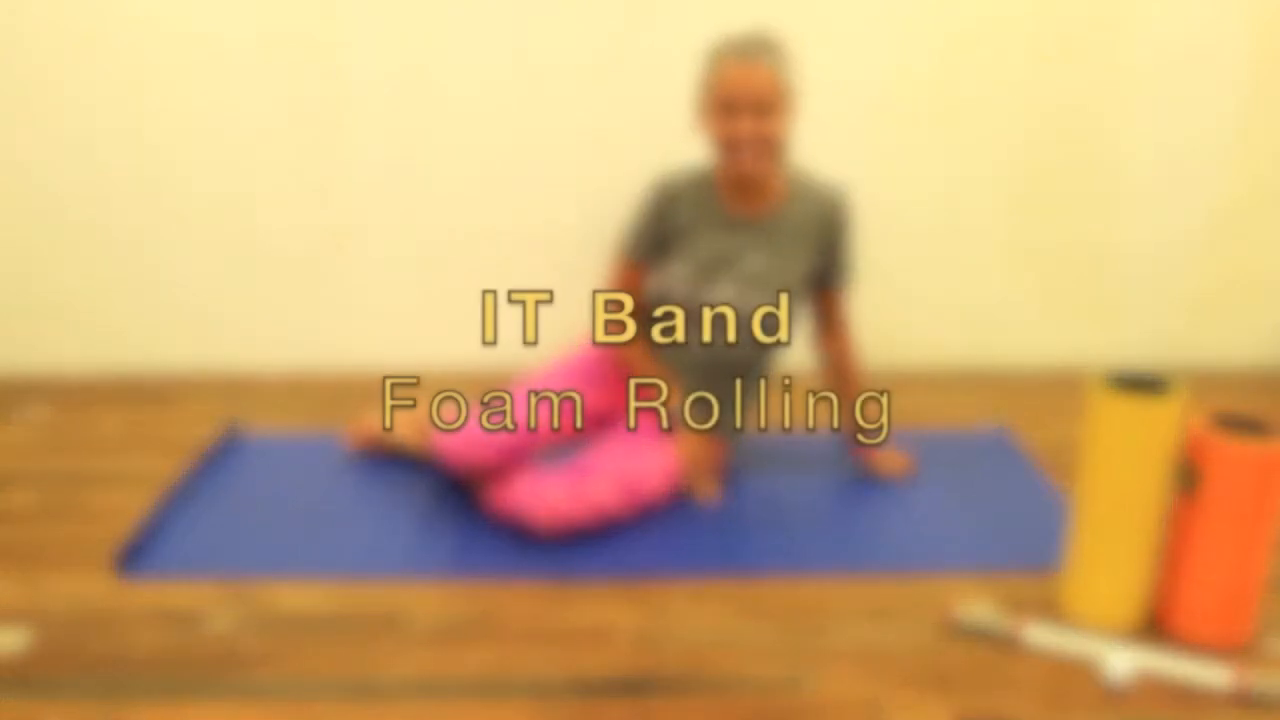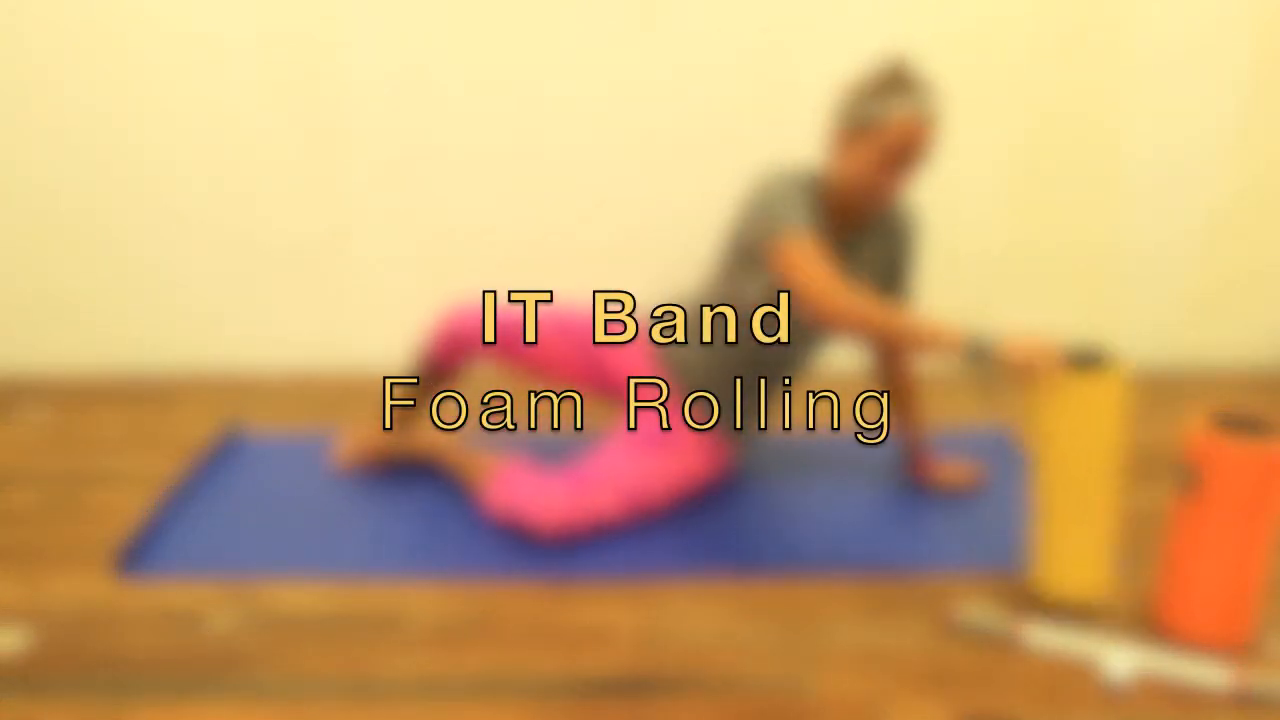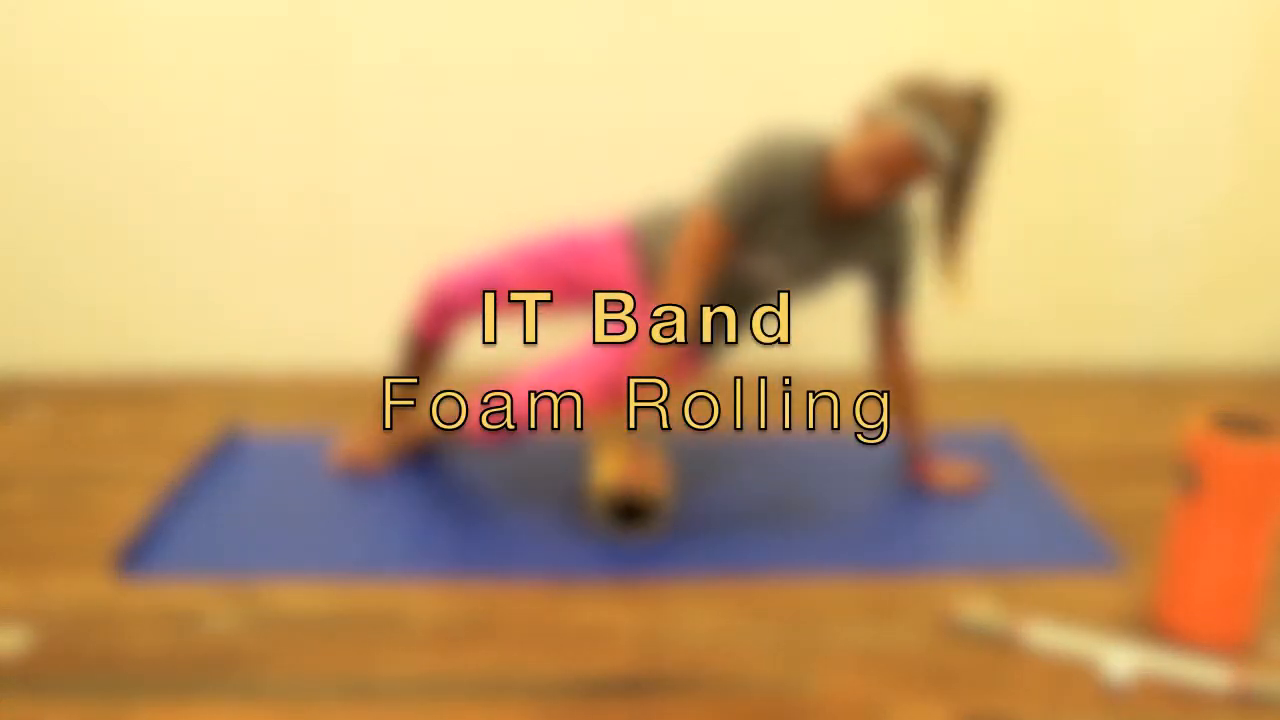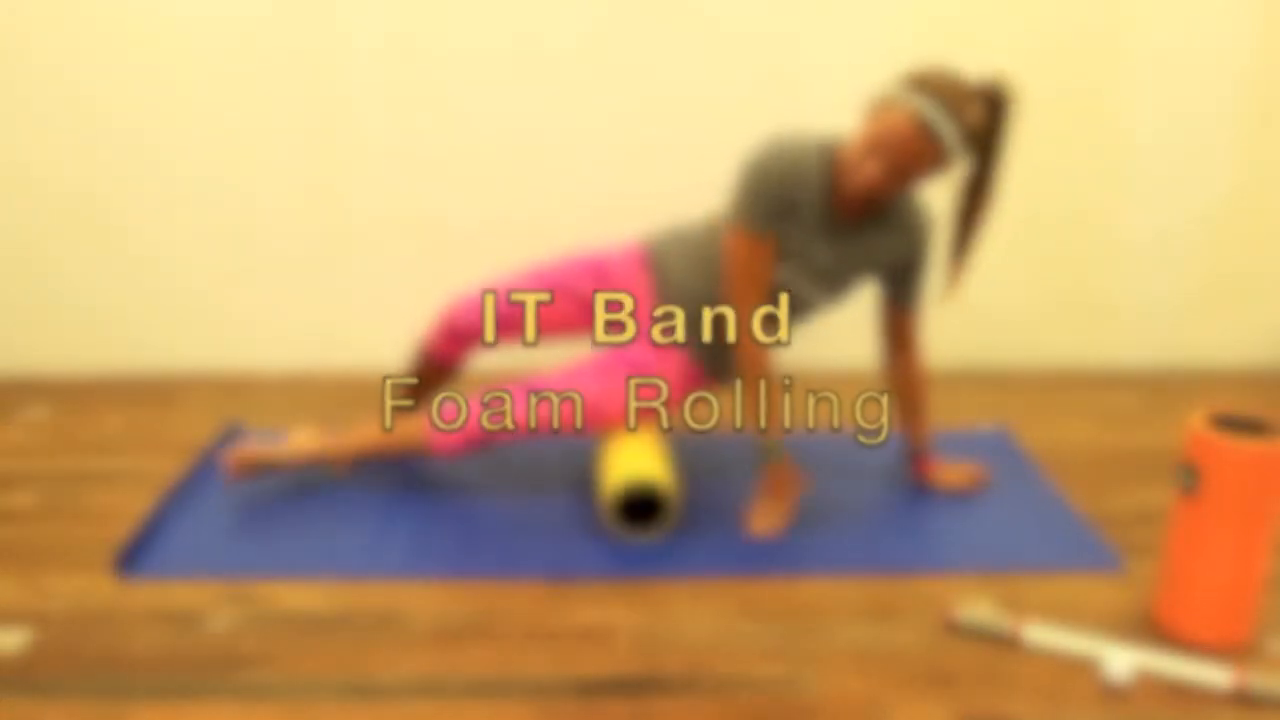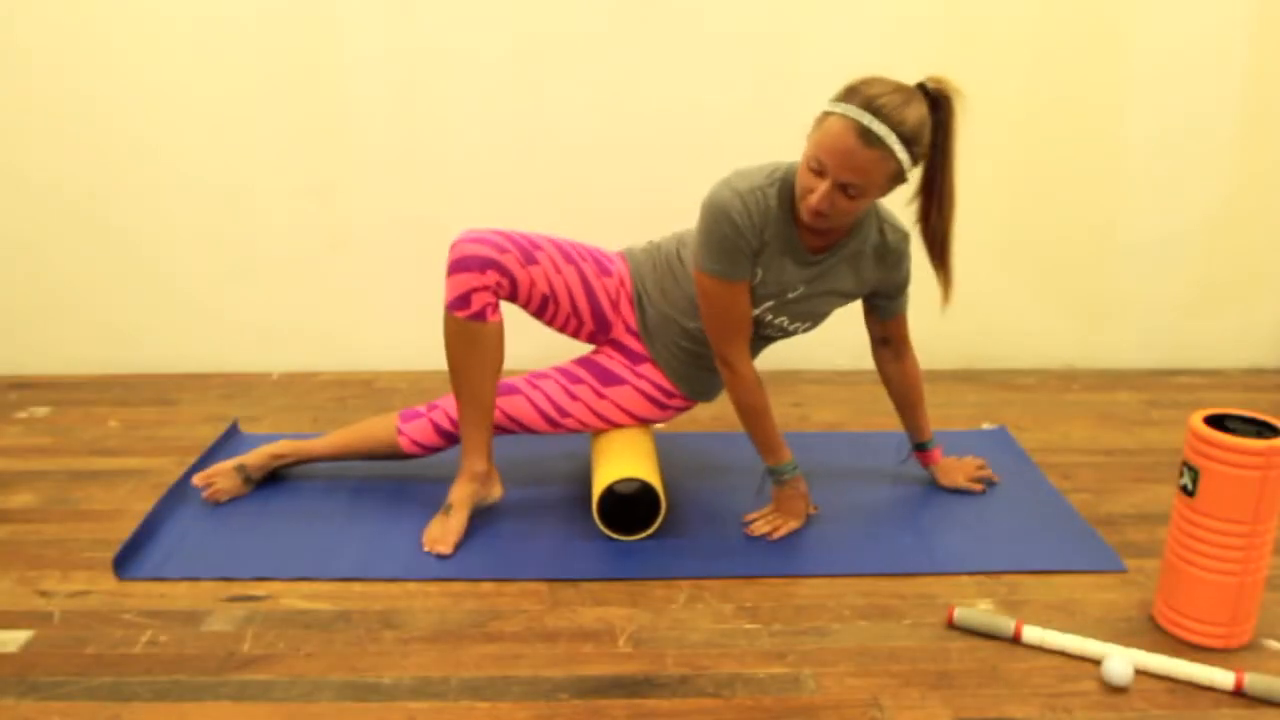
dt=1s
person 1, frame 1
left shoulder: (821, 213)
right shoulder: (673, 199)
left elbow: (833, 331)
left wrist: (865, 444)
right wrist: (680, 412)
left hip: (700, 421)
right hip: (623, 371)
left knee: (547, 508)
right knee: (478, 449)
left ankle: (427, 441)
right ankle: (422, 430)
person 1, frame 2
left shoulder: (890, 232)
right shoulder: (786, 196)
left elbow: (893, 352)
right elbow: (831, 300)
left wrist: (920, 457)
right wrist: (988, 346)
left hip: (696, 422)
right hip: (644, 347)
left knee: (540, 511)
right knee: (463, 330)
left ankle: (433, 445)
right ankle: (398, 429)
person 1, frame 3
left shoulder: (883, 234)
right shoulder: (773, 162)
left elbow: (891, 349)
right elbow: (675, 296)
left wrist: (919, 458)
right wrist: (634, 436)
left hip: (683, 338)
right hip: (631, 256)
left knee: (509, 412)
right knee: (448, 296)
left ankle: (411, 434)
right ankle: (395, 412)
person 1, frame 4
left shoulder: (904, 234)
right shoulder: (783, 166)
left elbow: (902, 347)
right elbow: (747, 324)
left wrist: (923, 457)
right wrist: (775, 460)
left hip: (683, 359)
right hip: (646, 279)
left knee: (491, 420)
right knee: (467, 321)
left ankle: (326, 449)
right ankle: (390, 420)
person 1, frame 5
left shoulder: (883, 251)
right shoulder: (740, 205)
left elbow: (893, 349)
right elbow: (733, 361)
left wrist: (930, 454)
right wrist: (784, 475)
left hip: (663, 377)
right hip: (622, 292)
left knee: (458, 412)
right knee: (476, 256)
left ankle: (287, 453)
right ankle: (477, 473)
